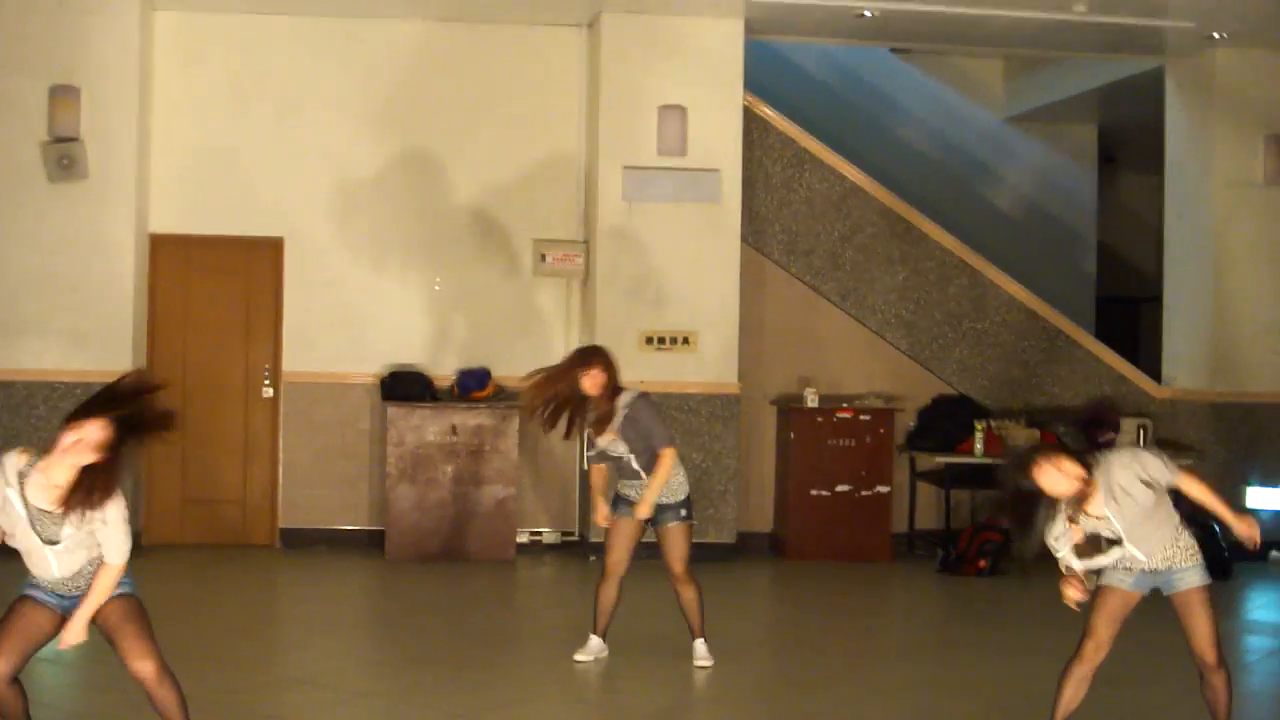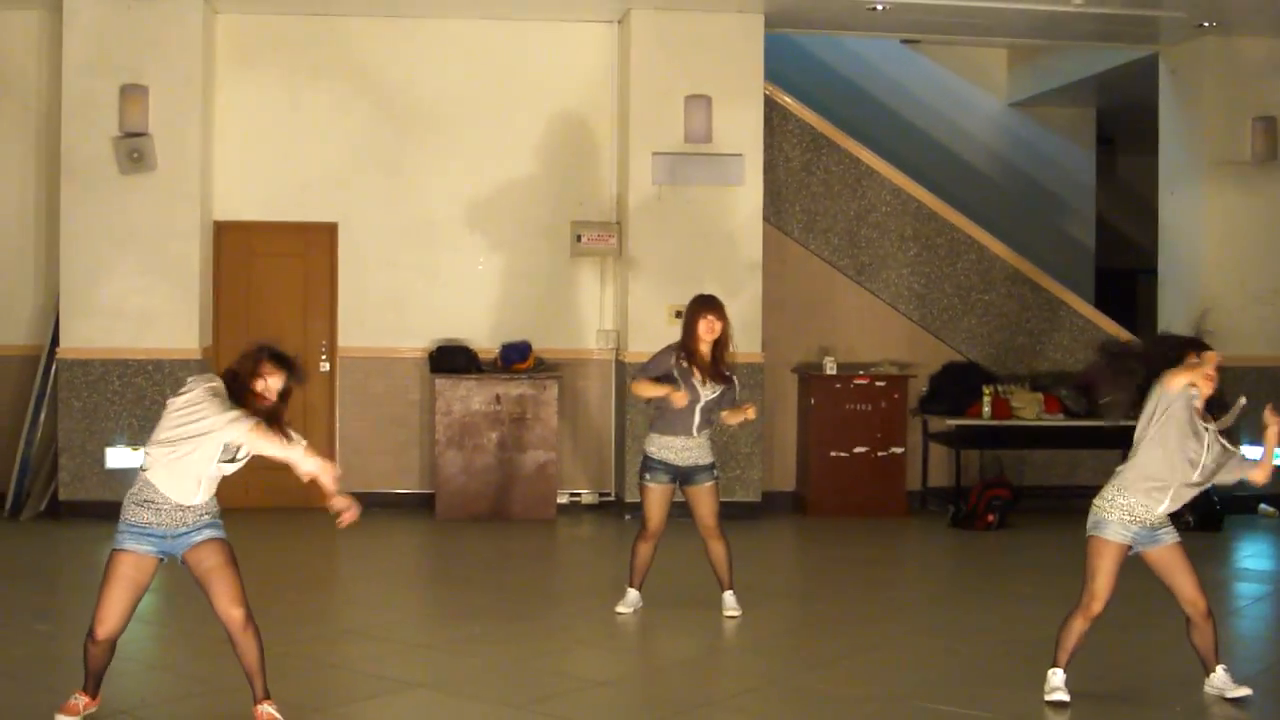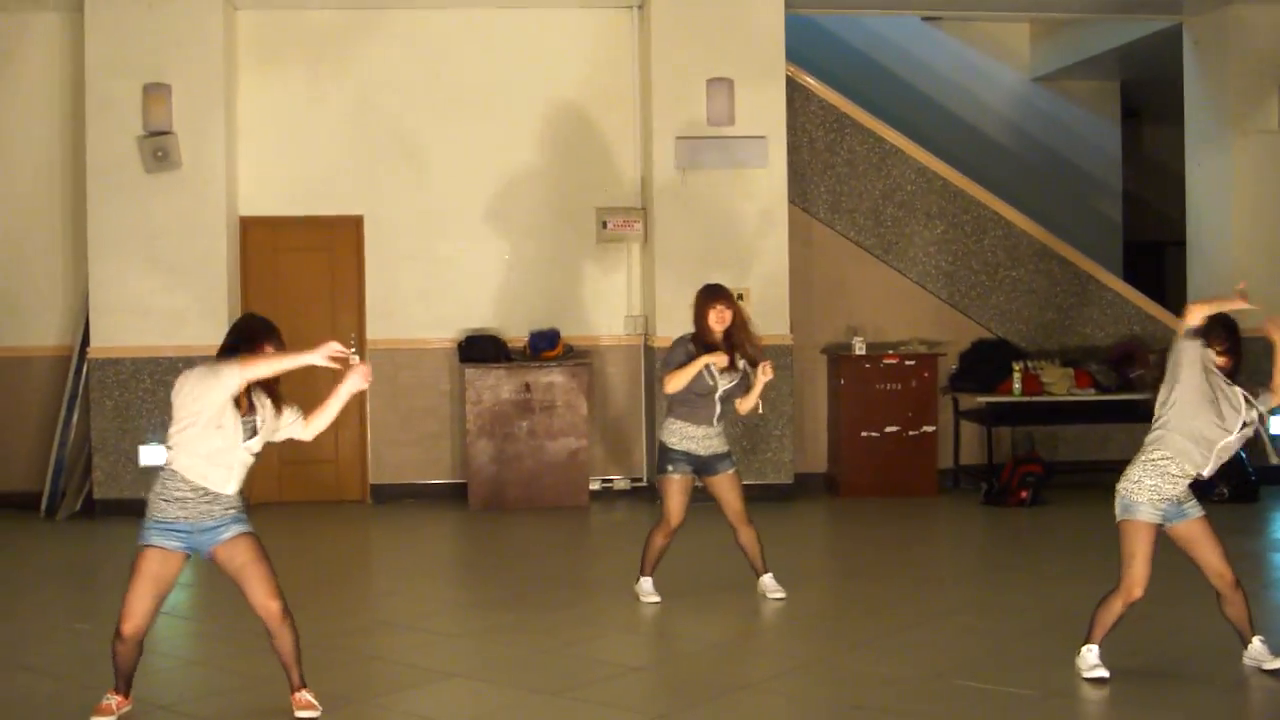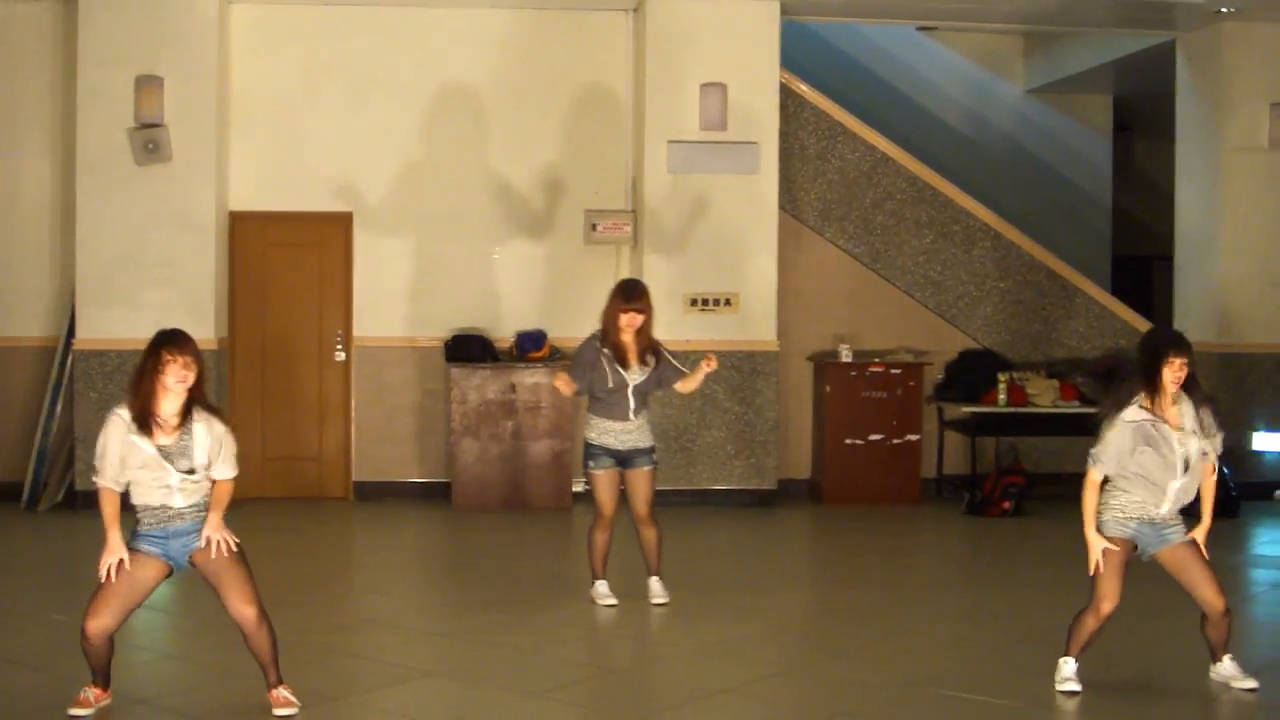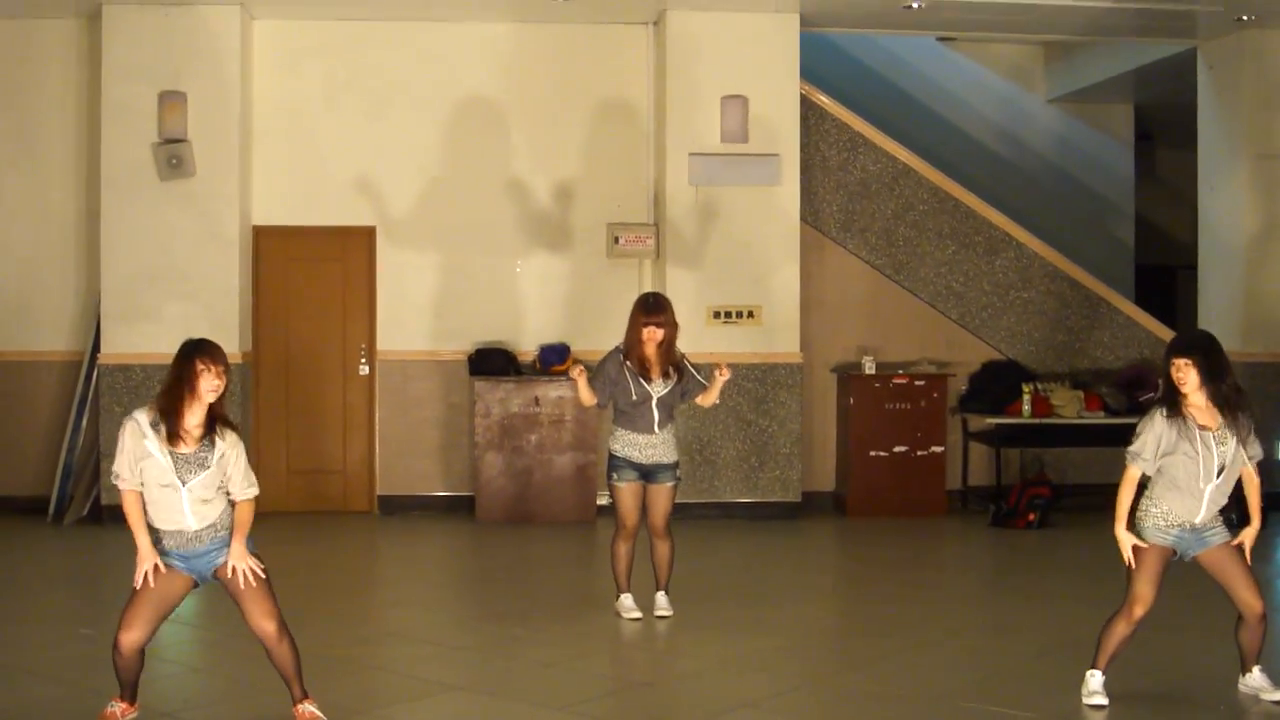
dt=0.7s
person 1, frame 1
left shoulder: (103, 499)
left elbow: (115, 563)
left wrist: (82, 618)
left hip: (100, 585)
right hip: (46, 588)
left knee: (146, 665)
person 1, frame 2
left shoulder: (259, 423)
right shoulder: (204, 397)
left elbow: (293, 443)
right elbow: (236, 427)
left wrist: (334, 492)
right wrist: (303, 460)
left hip: (200, 520)
right hip: (144, 519)
left knee: (236, 615)
right knee: (105, 630)
person 1, frame 3
left shoulder: (262, 402)
right shoulder: (198, 386)
left elbow: (307, 428)
right elbow: (242, 369)
left wrist: (347, 387)
right wrist: (311, 354)
left hip: (224, 515)
right hip: (172, 513)
left knee: (274, 608)
right knee: (130, 626)
person 1, frame 4
left shoulder: (208, 424)
right shoulder: (121, 423)
left elbow: (224, 476)
right elbow: (108, 482)
left wrist: (216, 517)
right wrist: (113, 537)
left hip: (200, 527)
right hip: (148, 535)
left knee: (249, 612)
right knee: (95, 626)
left ankle: (276, 687)
right ankle: (100, 688)
person 1, frame 5
left shoulder: (226, 439)
right shoulder: (141, 426)
left elbow: (244, 496)
right elbow: (129, 486)
left wrist: (239, 544)
right wrist: (144, 545)
left hip: (223, 544)
right hip: (171, 552)
left knee: (270, 627)
right knee: (127, 639)
person 2, frame 1
left shoulder: (1123, 465)
right shoulder: (1063, 524)
left elbow: (1185, 480)
right elbow: (1073, 569)
left wrist: (1233, 518)
right wrist: (1070, 584)
left hip: (1179, 558)
right hip: (1127, 568)
left knee: (1209, 658)
right knee: (1091, 649)
person 2, frame 2
left shoulder: (1214, 439)
right shoulder: (1172, 400)
left elbow: (1258, 475)
right elbow: (1171, 379)
left wrist: (1271, 432)
right wrist: (1197, 366)
left hip: (1157, 521)
right hip: (1118, 509)
left knee: (1198, 605)
right knee: (1093, 604)
left ankle: (1216, 676)
right ankle: (1056, 676)
person 2, frame 3
left shoulder: (1232, 397)
right shoulder: (1190, 365)
right elbow: (1192, 316)
right wrist: (1228, 303)
left hip: (1179, 494)
right hip: (1145, 487)
left knee: (1225, 577)
right knee: (1132, 588)
right ankle: (1089, 651)
person 2, frame 4
left shoulder: (1196, 411)
right shoulder: (1127, 421)
left elbow: (1208, 464)
right elbow: (1094, 477)
left wrist: (1205, 521)
right wrist: (1090, 533)
left hip: (1167, 521)
right hip: (1121, 515)
left knee: (1217, 605)
right knee: (1105, 604)
left ankle: (1221, 664)
right ankle: (1067, 664)
person 2, frame 5
left shoulder: (1234, 414)
right shoulder: (1163, 418)
left elbow: (1248, 469)
right elbow: (1132, 473)
right wrist: (1120, 527)
left hip: (1209, 525)
right hip: (1160, 522)
right knee: (1136, 607)
right ankle: (1095, 677)
person 3, frame 1
left shoulder: (636, 405)
right shoulder: (588, 419)
left elbow: (668, 453)
right elbow: (598, 465)
left wrist: (651, 498)
right wrist: (599, 499)
left hip: (669, 494)
right hip: (629, 496)
left knee: (679, 572)
right knee: (612, 570)
left ankle: (700, 643)
right ankle: (597, 640)
person 3, frame 2
left shoulder: (722, 369)
right shoulder: (672, 356)
left elbow: (726, 414)
right elbow: (637, 385)
left wrist: (744, 412)
right wrist: (668, 390)
left hip: (699, 458)
right hip: (660, 454)
left knee: (711, 529)
right knee: (651, 530)
left ankle: (728, 594)
right ankle: (633, 593)
person 3, frame 3
left shoulder: (738, 356)
right shoulder: (686, 346)
left elbow: (743, 407)
right elbow: (669, 385)
left wrist: (760, 382)
right wrist: (704, 360)
left hip: (715, 446)
right hip: (678, 445)
left knee: (740, 516)
right knee: (671, 521)
left ankle: (765, 578)
right ankle: (644, 580)
person 3, frame 4
left shoulder: (652, 349)
right shoulder: (595, 347)
left elbow: (684, 385)
right elbow: (572, 387)
left wrist: (702, 370)
right wrist: (562, 381)
left hip: (639, 440)
right hip: (602, 441)
left knee: (644, 515)
right knee: (605, 515)
left ankle: (655, 579)
right ankle: (599, 583)
person 3, frame 5
left shoulder: (676, 363)
right shoulder: (618, 360)
left elbow: (705, 400)
right elbow: (591, 400)
left wrist: (718, 381)
right wrist: (581, 380)
left hip: (664, 455)
right hip: (625, 454)
left knee: (660, 528)
right knee: (627, 528)
left ankle: (662, 594)
right ankle: (623, 596)
